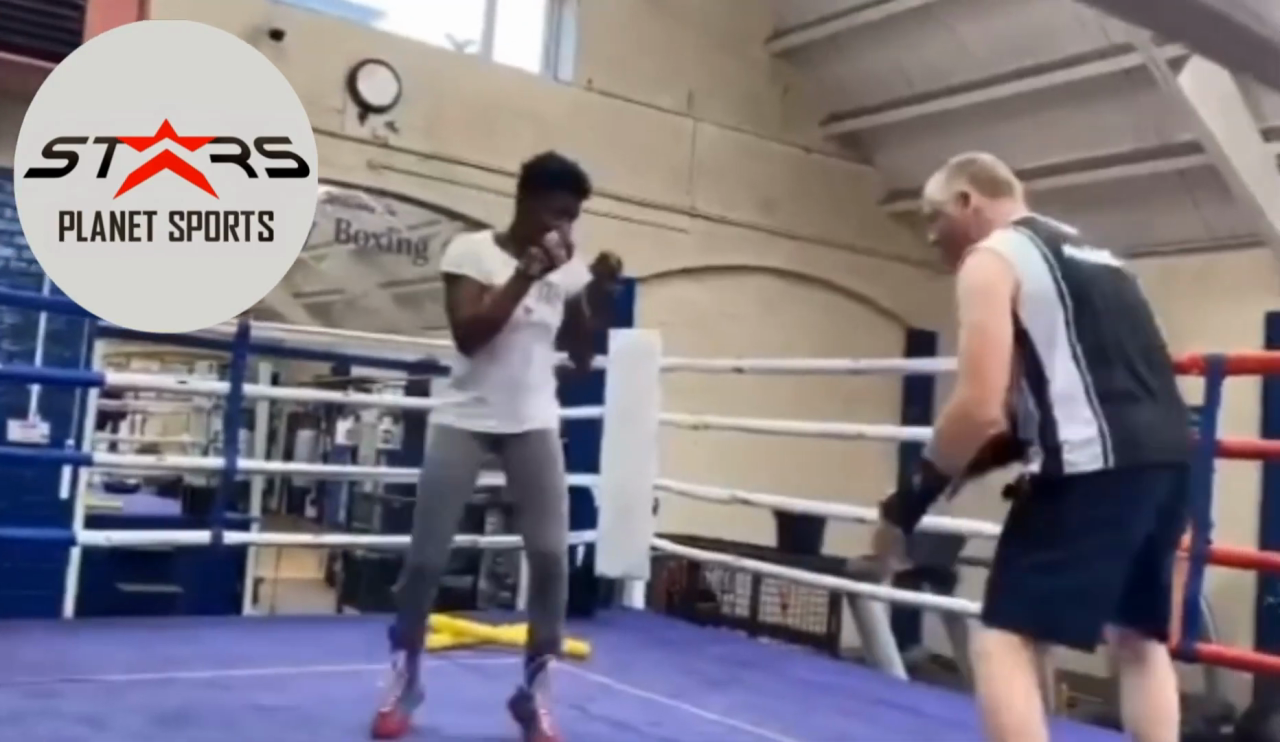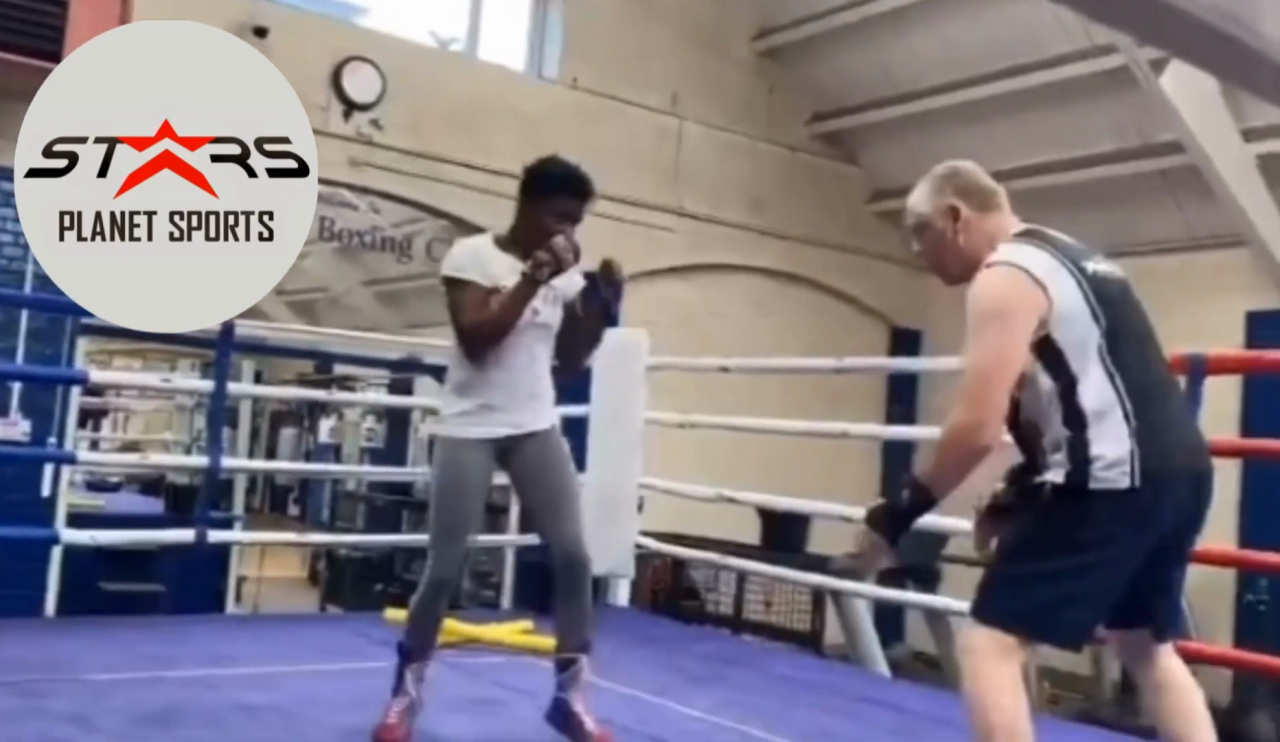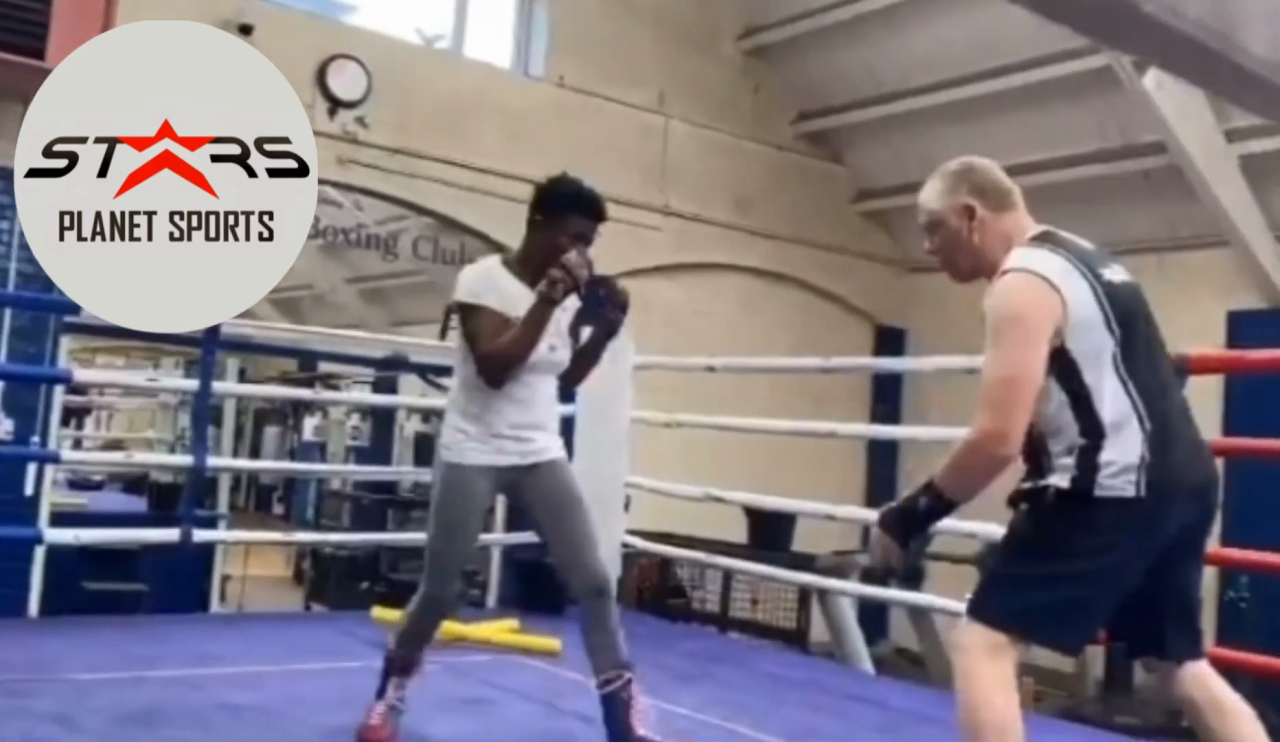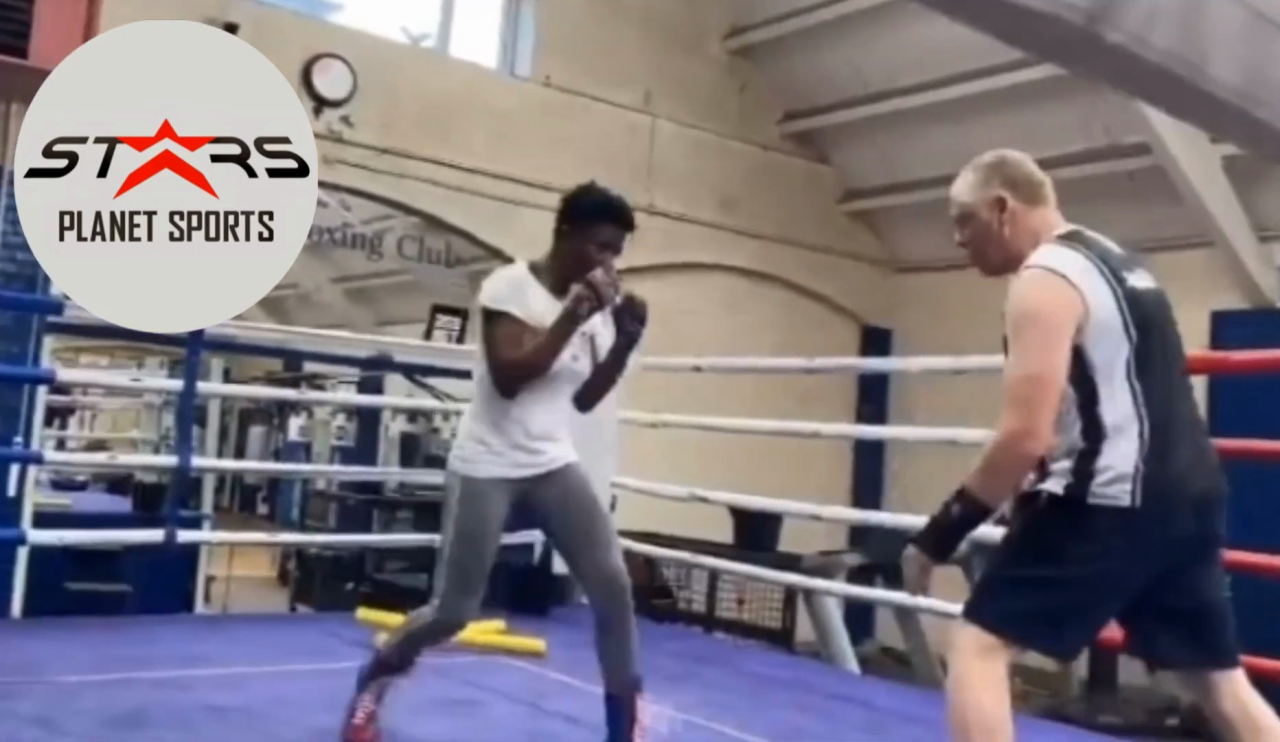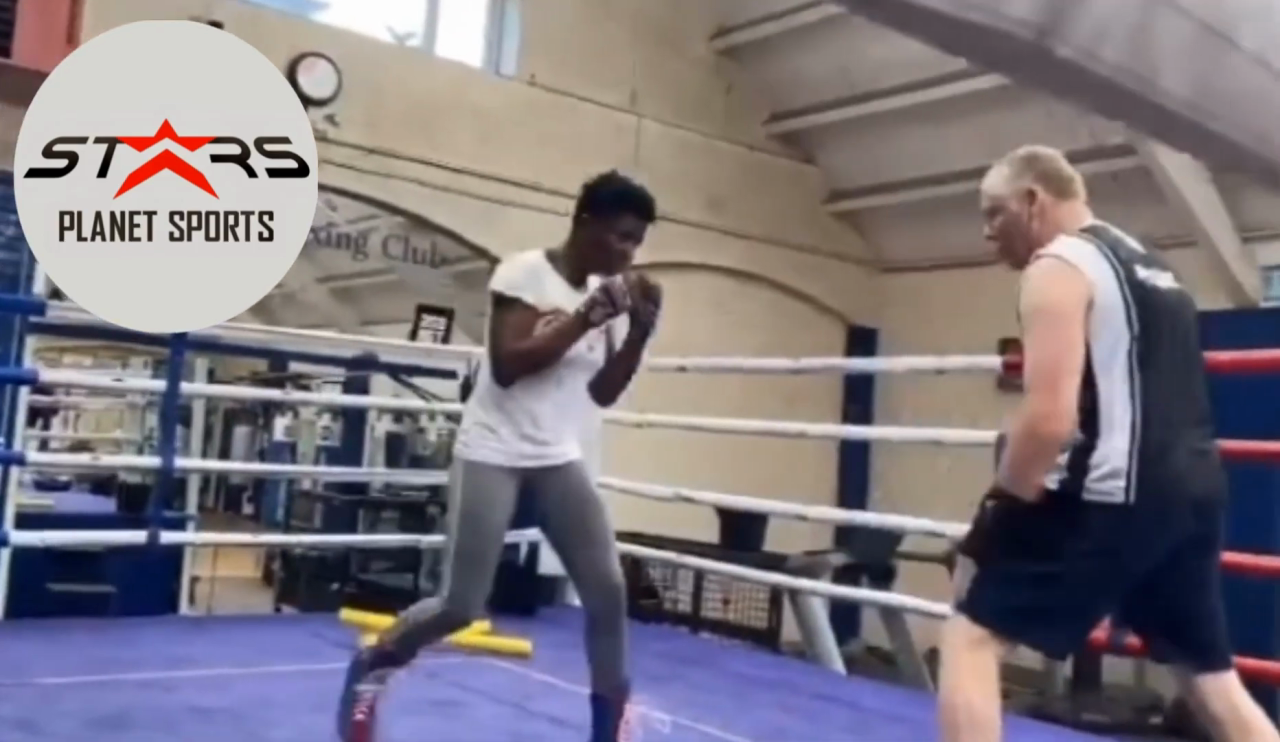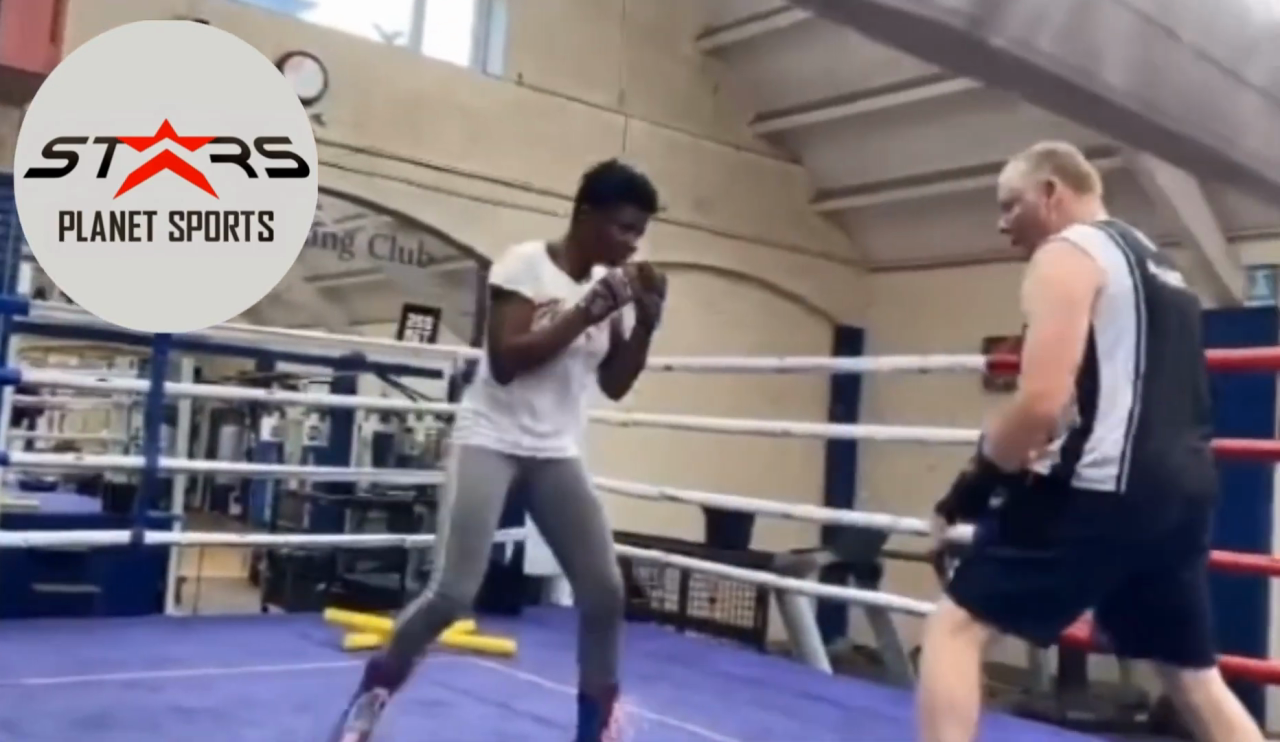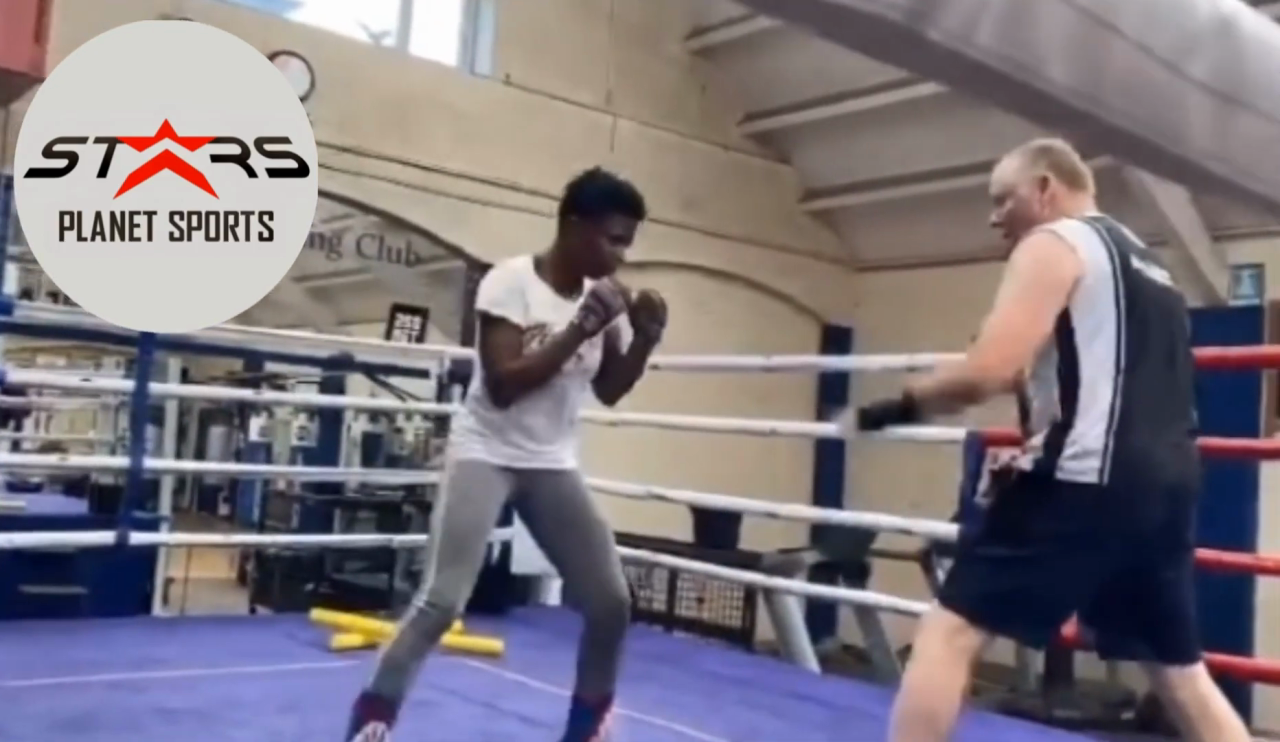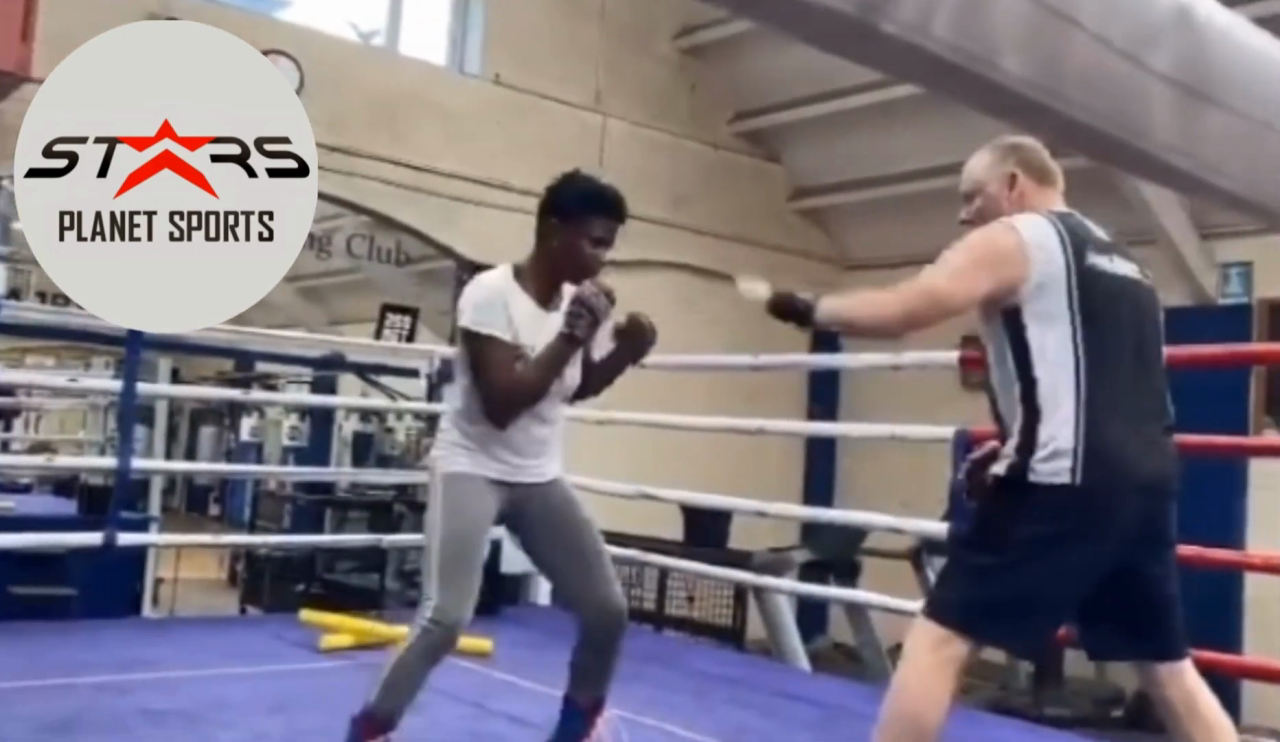
dt=0.1s
person 1, frame 1
left shoulder: (991, 260)
right shoulder: (1092, 256)
left elbow: (975, 404)
left wrist: (909, 502)
right wrist: (999, 444)
left hip: (1092, 468)
right hip: (1165, 461)
left knee: (1001, 644)
right knee: (1138, 640)
person 1, frame 2
left shoulder: (1004, 280)
right shoulder: (1070, 257)
left elbow: (974, 429)
left wrist: (894, 513)
right wrist: (1019, 502)
left hip: (1110, 480)
right hip: (1174, 470)
left knee: (989, 645)
right knee: (1145, 646)
person 1, frame 3
left shoulder: (1022, 285)
right shoulder: (1083, 259)
left elbow: (997, 438)
left wrist: (911, 515)
right wrist: (1038, 486)
left hip: (1112, 490)
right hip: (1183, 485)
left knee: (982, 644)
right knee: (1183, 668)
person 1, frame 4
left shoulder: (1045, 279)
right shoulder: (1119, 267)
left elbow: (1023, 435)
left wrist: (940, 530)
right wrist: (1039, 492)
left hip: (1114, 500)
right hip: (1190, 494)
left knee: (976, 647)
right knee: (1222, 684)
person 1, frame 5
left shoulder: (1057, 268)
right shoulder: (1147, 266)
left elbow: (1047, 421)
left wrist: (987, 530)
left hip: (1108, 499)
right hip: (1193, 496)
left knee: (969, 640)
right knee: (1213, 684)
person 1, frame 6
left shoulder: (1069, 255)
right shoulder: (1156, 270)
left elbow: (1039, 402)
left wrist: (975, 483)
right wrist: (1035, 468)
left hip: (1100, 489)
right hip: (1182, 493)
left knee: (954, 628)
right knee: (1193, 675)
person 1, frame 7
left shoulder: (1053, 245)
right shoulder: (1150, 266)
left elbow: (983, 371)
left wrist: (900, 405)
right wrist: (1036, 450)
left hip: (1086, 483)
right hip: (1166, 488)
left knee: (947, 632)
right knee: (1180, 675)
person 1, frame 8
left shoulder: (1015, 241)
right shoulder: (1121, 262)
left elbow: (895, 311)
left wrist: (800, 307)
left hip: (1060, 486)
right hip: (1145, 484)
left knee: (936, 642)
right knee: (1168, 671)
person 2, frame 1
left shoulder: (566, 266)
right shoulder: (469, 251)
left elbow: (580, 352)
right elbow: (469, 337)
left wrist: (600, 292)
right wrist: (529, 272)
left hip: (532, 423)
right hip: (462, 421)
left knee: (549, 552)
right knee: (426, 557)
left ankle: (534, 689)
right ankle: (404, 673)
person 2, frame 2
left shoulder: (562, 274)
right shoulder: (471, 255)
left elbow: (568, 355)
right elbow: (477, 340)
left wrist: (599, 305)
right wrist: (536, 276)
left hip: (536, 427)
right hip: (467, 428)
left knee: (572, 554)
right knee: (445, 569)
left ankle: (569, 693)
right ankle: (407, 686)
person 2, frame 3
left shoulder: (568, 296)
right shoulder: (482, 278)
right elbow: (494, 368)
left wrist: (604, 329)
right wrist: (547, 299)
left hip: (539, 454)
right hip: (471, 455)
left knee: (593, 581)
right knee: (441, 589)
right ankle: (392, 690)
person 2, frame 4
left shoulder: (590, 305)
right shoulder: (509, 286)
right elbow: (509, 375)
left wrist: (626, 343)
right wrist: (574, 316)
left hip: (554, 464)
right hip: (486, 465)
left knee: (613, 588)
right knee: (454, 610)
right ankle: (375, 682)
person 2, frame 5
left shoulder: (606, 293)
right shoulder: (523, 272)
left elbow: (603, 393)
right elbow: (508, 364)
left wrist: (639, 331)
right wrist: (591, 313)
left hip: (559, 458)
right hip: (492, 454)
left knee: (607, 589)
right knee: (462, 605)
right ankle: (371, 668)
person 2, frame 6
left shoulder: (610, 284)
right shoulder: (522, 264)
left elbow: (615, 385)
right elbow: (505, 360)
left wrist: (645, 319)
right wrist: (588, 309)
left hip: (556, 452)
right hip: (487, 442)
left knee: (605, 590)
right knee: (453, 592)
right ankle: (372, 695)
person 2, frame 7
left shoulder: (602, 297)
right shoulder: (509, 282)
left elbow: (611, 391)
right elbow: (502, 386)
left wrist: (645, 338)
right wrist: (580, 328)
left hip: (553, 465)
right hip: (485, 455)
left knee: (611, 601)
right knee: (443, 599)
person 2, frame 8
left shoulder: (576, 301)
right shoulder: (489, 295)
right elbow: (500, 406)
left wrist: (622, 358)
right wrist: (573, 336)
left hip: (540, 479)
right hip: (471, 470)
left knee: (608, 612)
right knee: (447, 618)
